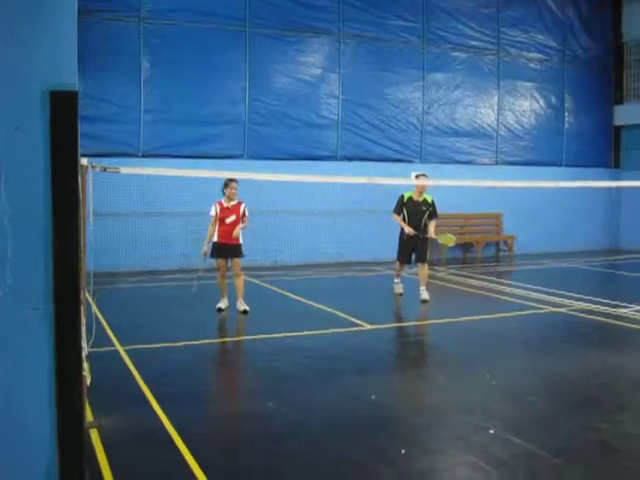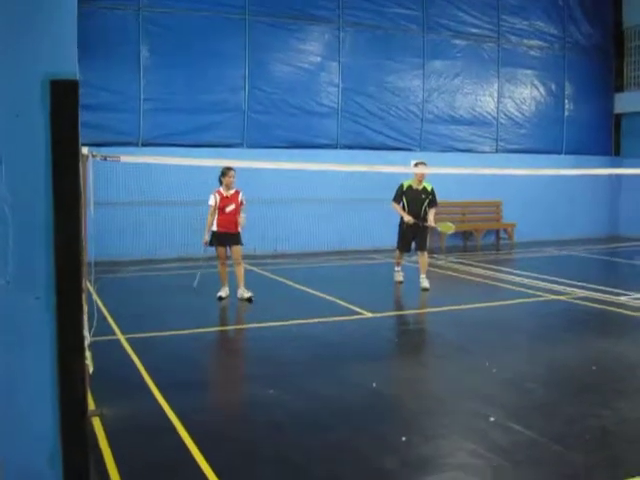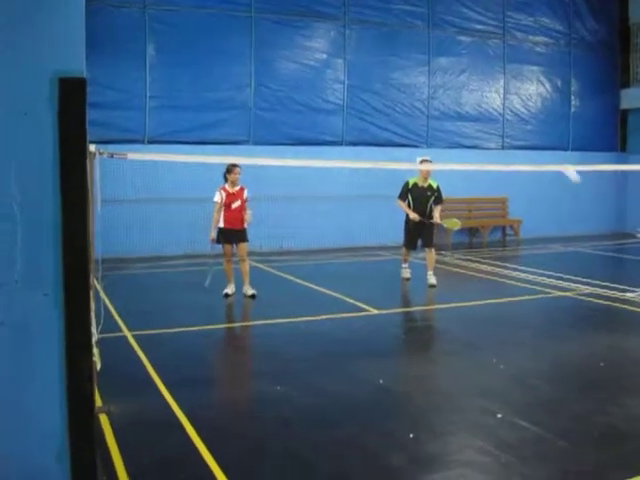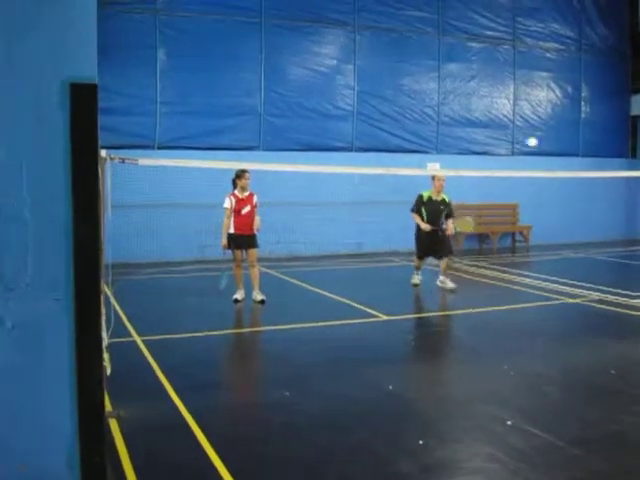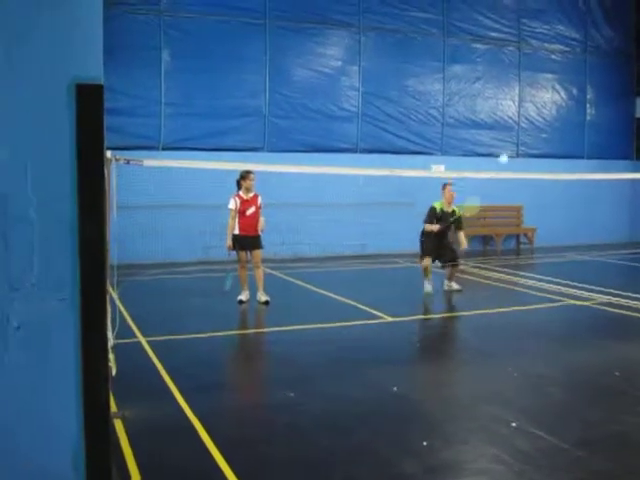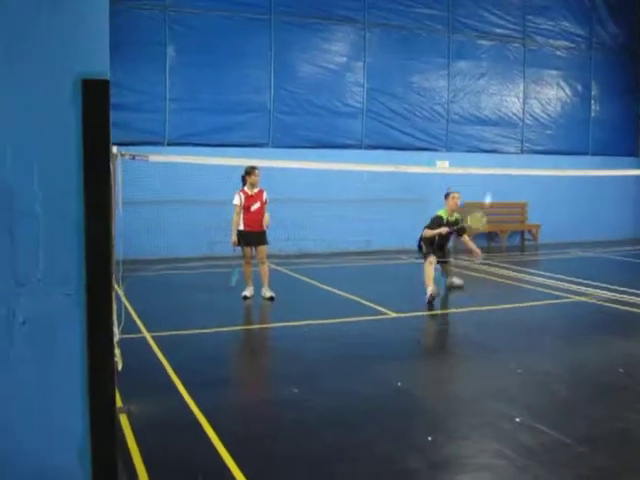
dt=0.2s
person 1, frame 1
left shoulder: (241, 205)
right shoulder: (217, 206)
left elbow: (245, 222)
right elbow: (212, 226)
left wrist: (240, 227)
right wrist: (206, 244)
left hip: (236, 244)
right hip: (220, 243)
left knee: (238, 273)
right knee: (222, 273)
left ankle: (240, 302)
right ankle: (223, 300)
person 1, frame 2
left shoulder: (239, 194)
right shoulder: (216, 195)
right elbow: (211, 215)
left wrist: (242, 217)
right wrist: (206, 234)
left hip: (235, 232)
right hip: (219, 232)
left knee: (238, 261)
right knee: (222, 261)
left ankle: (242, 289)
right ankle: (224, 288)
person 1, frame 3
left shoulder: (244, 191)
right shoulder: (221, 192)
right elbow: (217, 212)
left wrist: (248, 213)
right wrist: (213, 231)
left hip: (241, 229)
right hip: (225, 229)
left knee: (243, 257)
right knee: (228, 258)
left ankle: (247, 286)
right ankle: (230, 285)
person 1, frame 4
left shoulder: (253, 196)
right shoulder: (231, 198)
right elbow: (227, 218)
left wrist: (257, 219)
right wrist: (224, 237)
left hip: (250, 234)
right hip: (235, 235)
left knee: (253, 263)
right knee: (237, 263)
left ankle: (256, 291)
right ankle: (240, 291)
person 1, frame 5
left shoulder: (257, 197)
right shoulder: (236, 199)
right elbow: (232, 219)
left wrist: (262, 220)
right wrist: (229, 238)
left hip: (255, 235)
right hip: (240, 236)
left knee: (257, 264)
right knee: (242, 264)
left ankle: (261, 292)
right ankle: (244, 292)
person 1, frame 6
left shoulder: (263, 193)
right shoulder: (240, 194)
right elbow: (236, 215)
left wrist: (266, 216)
right wrist: (234, 234)
left hip: (260, 231)
right hip: (245, 231)
left knee: (262, 259)
right knee: (247, 260)
left ankle: (265, 288)
right ankle: (249, 287)
person 2, frame 1
left shoulder: (429, 201)
right shoulder: (404, 197)
left elbow: (433, 218)
right elbow: (396, 215)
left wrist: (431, 229)
right wrist: (405, 226)
left hip: (422, 236)
right hip: (407, 235)
left knee: (422, 262)
right knee: (401, 261)
left ankle: (423, 290)
right ankle: (397, 282)
person 2, frame 2
left shoulder: (429, 189)
right shoulder: (404, 186)
left elbow: (432, 206)
right elbow: (395, 203)
left wrist: (431, 217)
right wrist: (404, 215)
left hip: (422, 224)
right hip: (406, 223)
left knee: (422, 251)
right knee: (401, 249)
left ankle: (423, 278)
right ankle: (398, 270)
person 2, frame 3
left shoulder: (434, 187)
right shoulder: (409, 184)
left elbow: (438, 203)
right elbow: (400, 201)
left wrist: (436, 214)
right wrist: (410, 213)
left hip: (428, 221)
right hip: (412, 220)
left knee: (430, 247)
right knee: (408, 247)
left ankle: (430, 275)
right ankle: (405, 267)
person 2, frame 4
left shoulder: (446, 201)
right shoulder: (423, 197)
left elbow: (449, 218)
right elbow: (414, 213)
left wrist: (449, 227)
right wrist: (421, 224)
left hip: (439, 232)
right hip: (424, 233)
left knee: (447, 254)
right knee: (420, 257)
left ankle: (443, 279)
right ankle: (416, 274)
person 2, frame 5
left shoulder: (456, 212)
right shoulder: (435, 208)
left elbow: (459, 231)
right elbow: (426, 227)
left wrist: (463, 243)
right wrist: (432, 227)
left hip: (443, 241)
right hip: (428, 239)
left knee: (454, 262)
right knee: (426, 262)
left ankle: (449, 282)
right ankle: (427, 280)
person 2, frame 6
left shoulder: (457, 218)
right shoulder: (440, 217)
left elbow: (463, 235)
right elbow: (425, 233)
left wrist: (474, 249)
right wrist: (439, 230)
left hip: (439, 245)
right hip: (427, 243)
left knee: (445, 264)
right knee: (431, 260)
left ankle: (449, 279)
right ankle: (430, 291)
